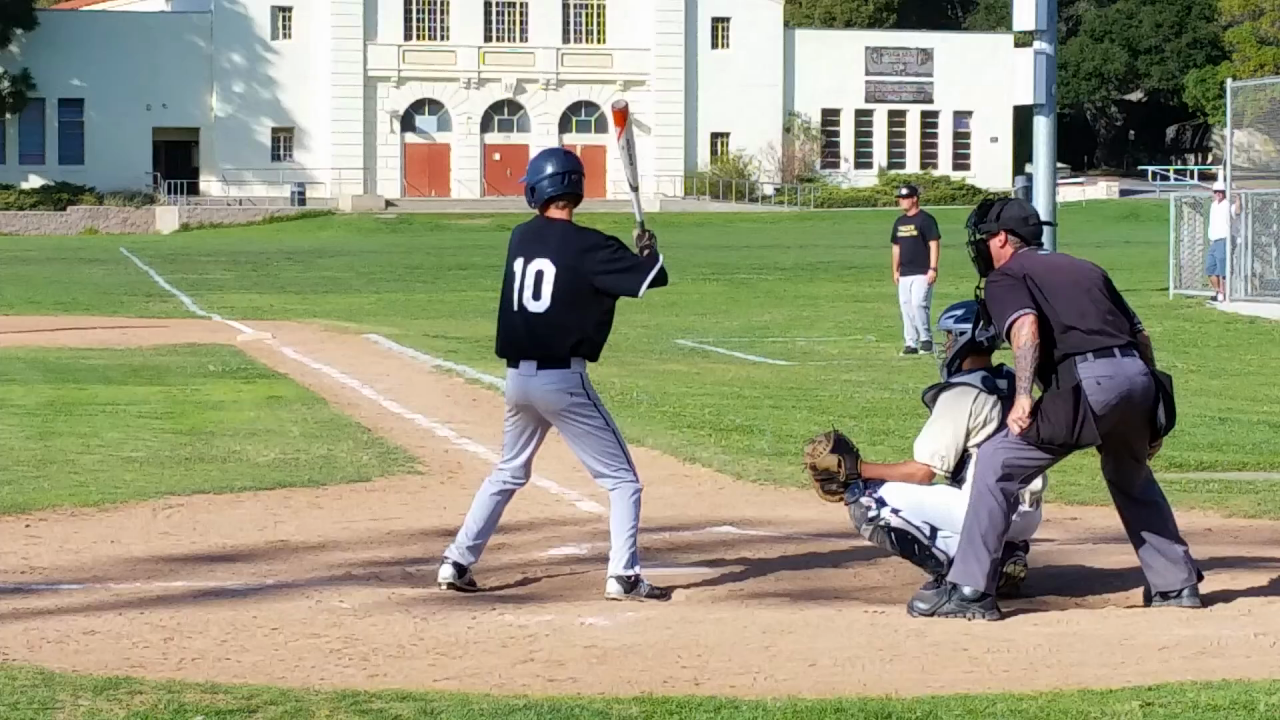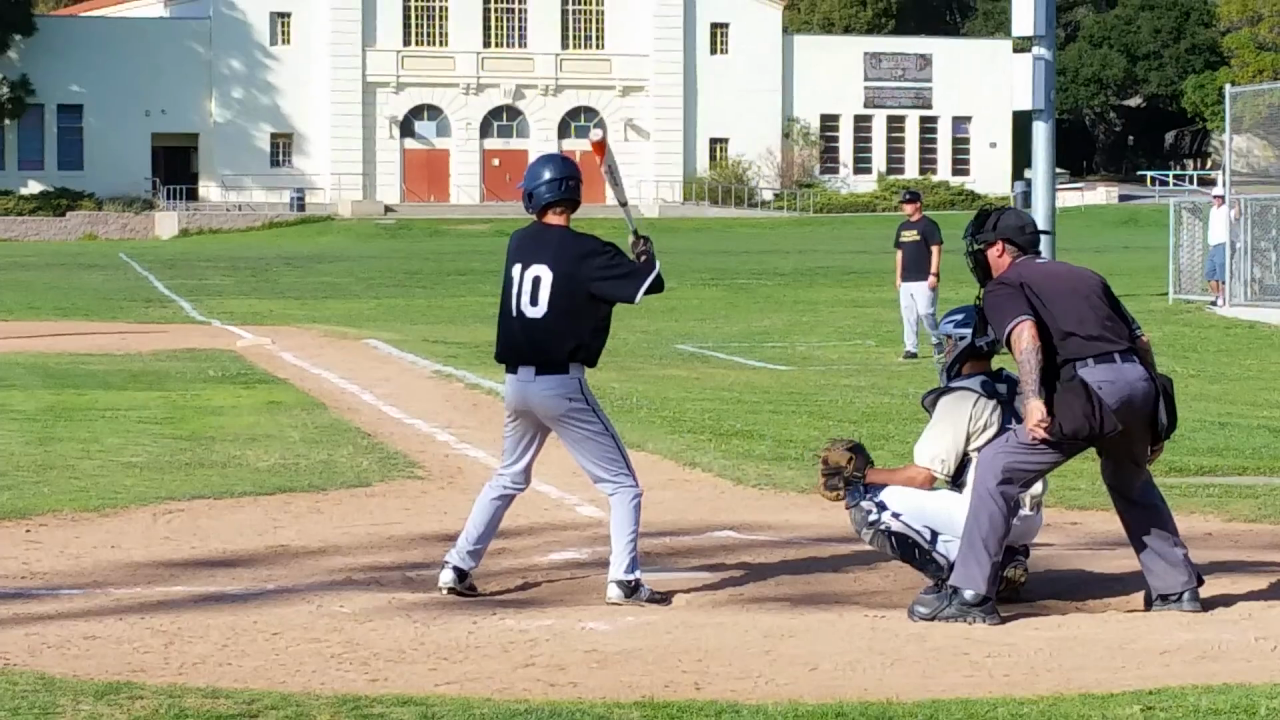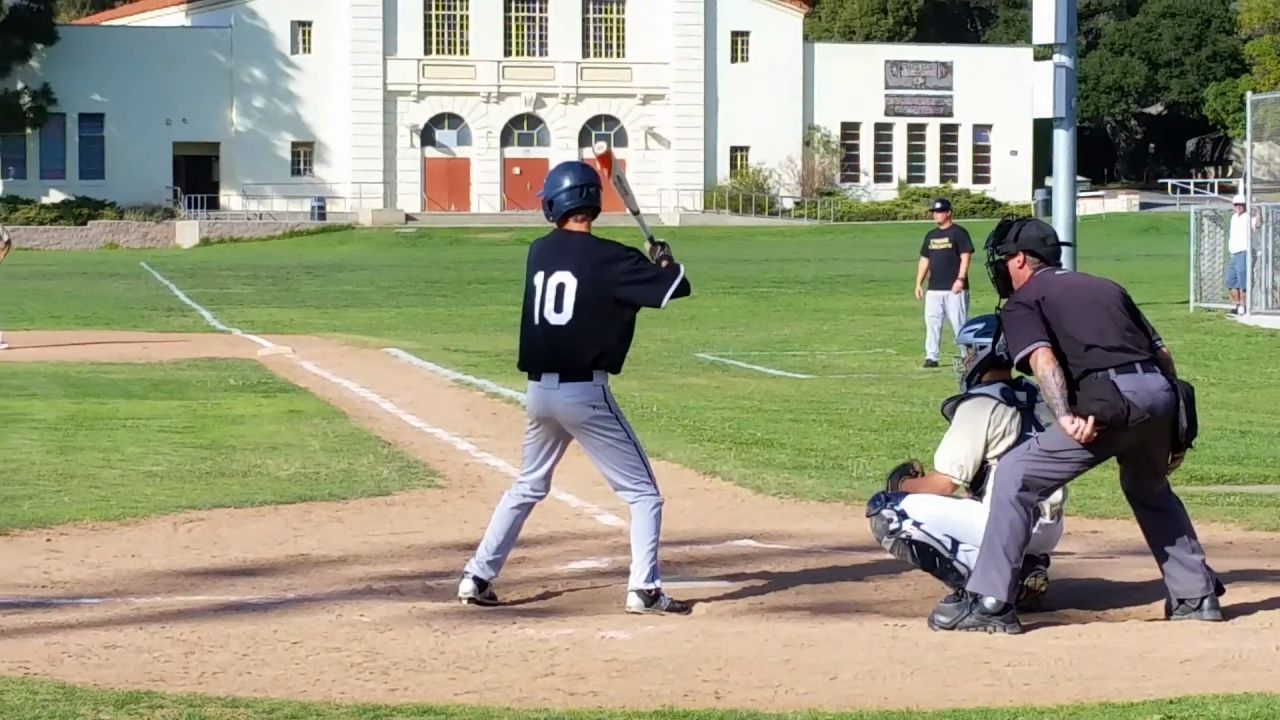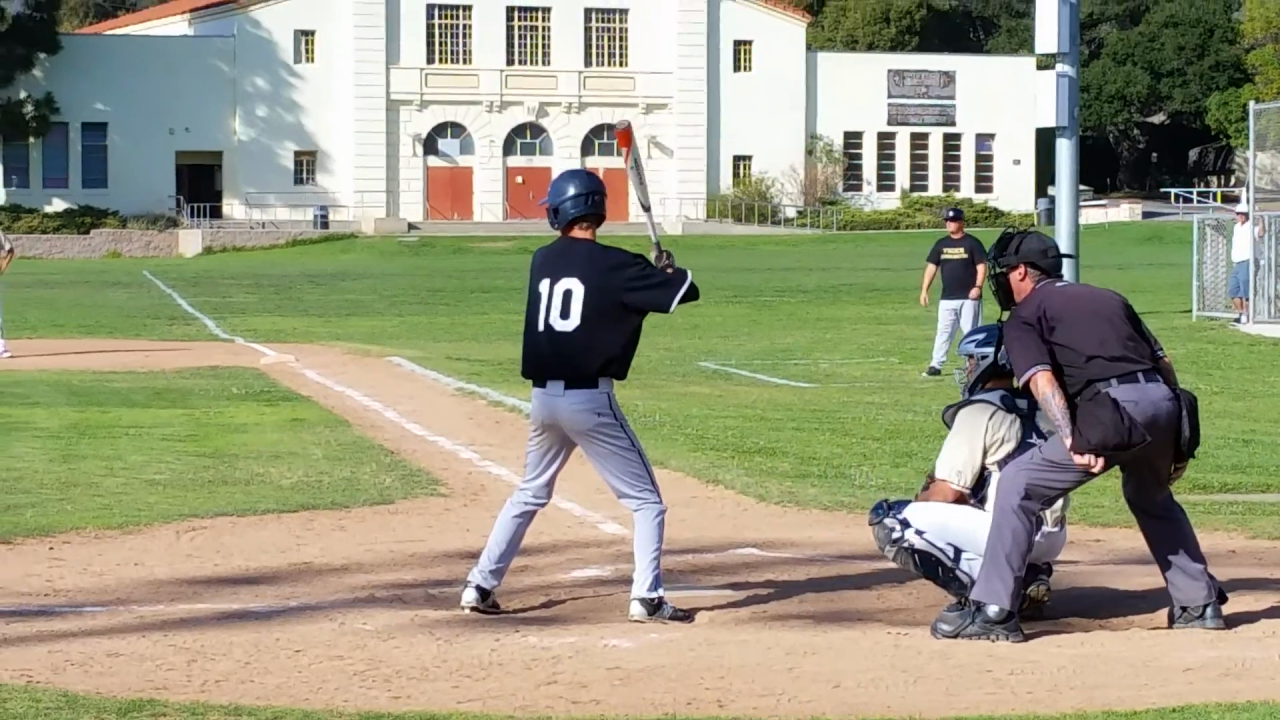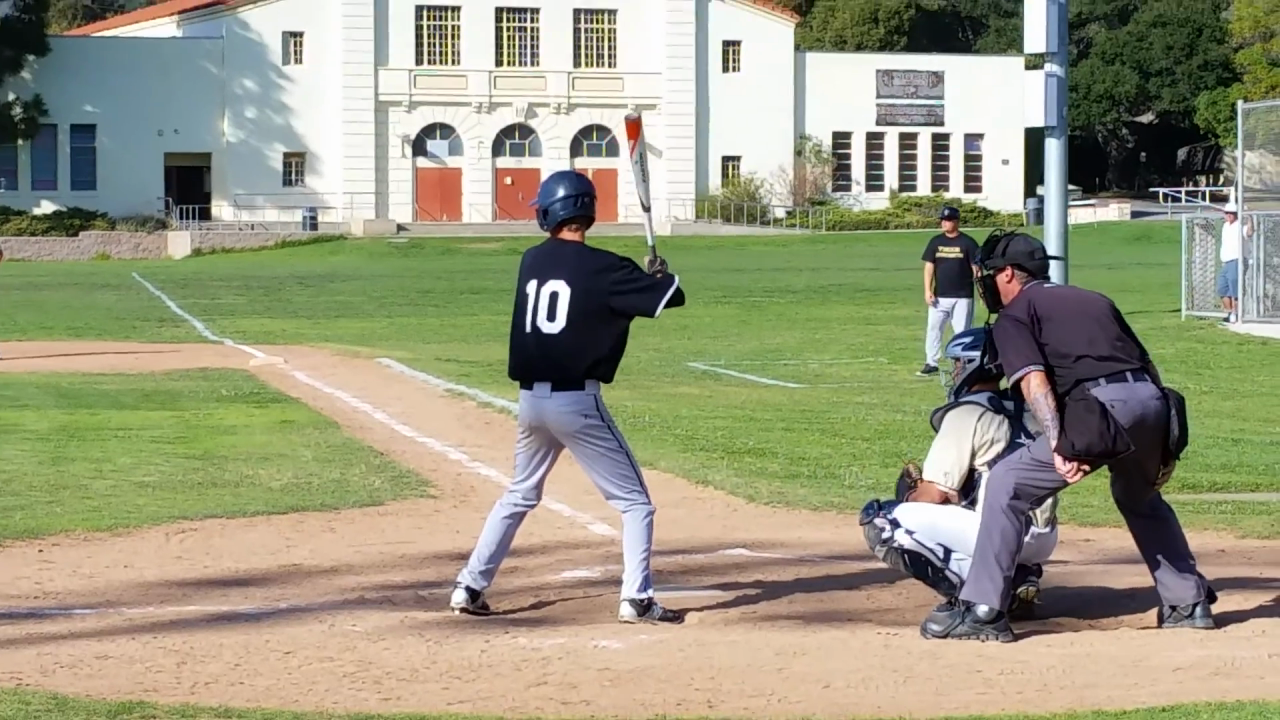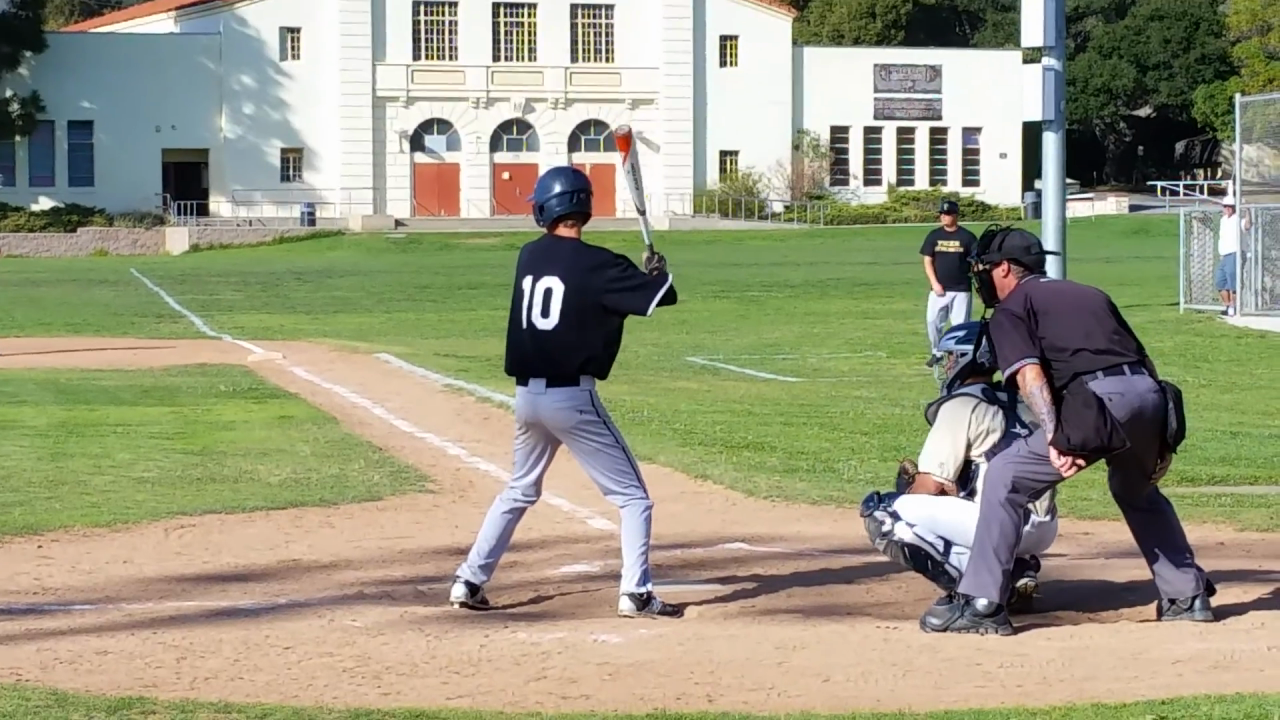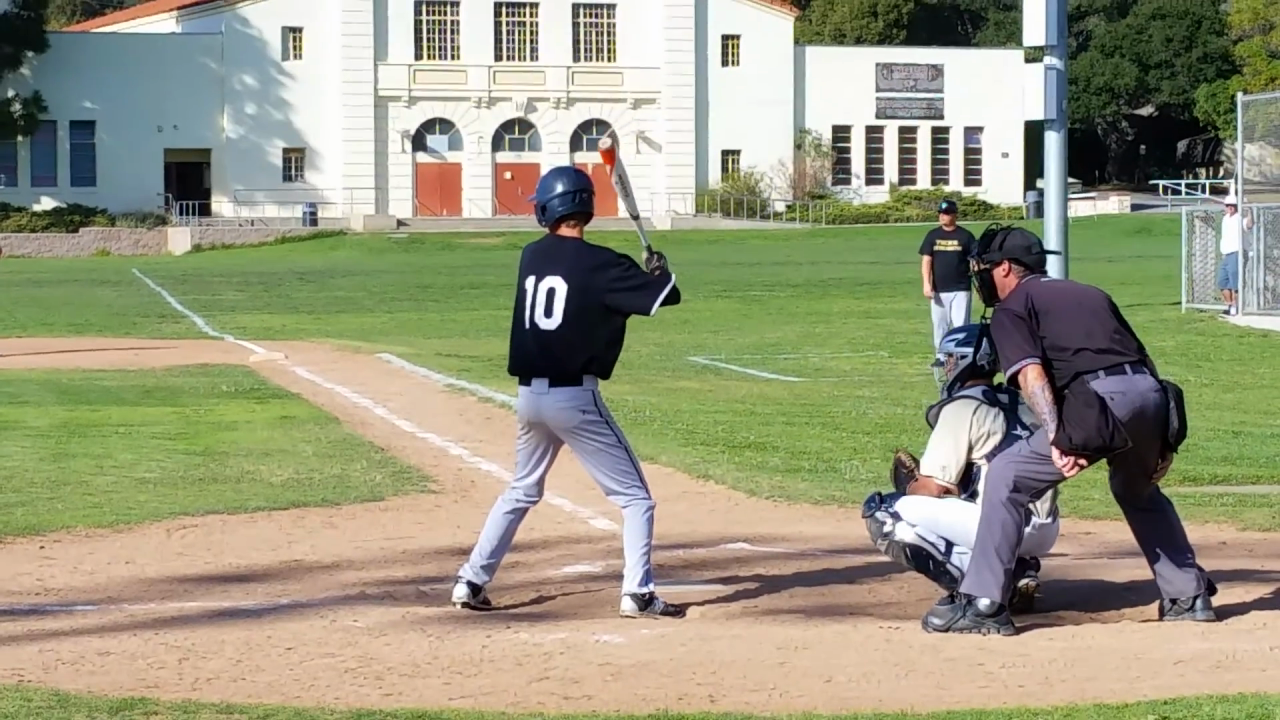
dt=0.2s
person 1, frame 1
left shoulder: (520, 237)
right shoulder: (588, 244)
right elbow: (654, 278)
left wrist: (626, 254)
right wrist: (647, 250)
left hip: (519, 377)
right hip: (563, 379)
left knee: (508, 473)
right knee: (622, 480)
left ankle: (456, 562)
right ankle: (623, 576)
person 1, frame 2
left shoulder: (518, 243)
right shoulder: (585, 250)
right elbow: (650, 284)
left wrist: (623, 260)
right wrist: (643, 256)
left hip: (517, 382)
right hip: (561, 385)
left knee: (508, 478)
right knee: (622, 484)
left ankle: (457, 566)
right ankle: (624, 581)
person 1, frame 3
left shoulder: (538, 251)
right shoulder: (609, 257)
right elbow: (677, 287)
left wrist: (643, 266)
right wrist: (663, 262)
left hip: (540, 390)
right hip: (585, 392)
left knee: (527, 487)
right knee: (643, 493)
left ankle: (477, 577)
right ankle: (644, 590)
person 1, frame 4
left shoulder: (542, 259)
right shoulder: (615, 263)
right elbow: (686, 291)
left wrist: (647, 272)
right wrist: (666, 269)
left hip: (544, 397)
right hip: (590, 399)
left knee: (529, 494)
right knee: (646, 501)
left ankle: (479, 585)
right ankle: (647, 598)
person 1, frame 5
left shoulder: (531, 260)
right shoulder: (602, 266)
right elbow: (672, 297)
left wrist: (638, 278)
right wrist: (657, 274)
left hip: (532, 399)
right hip: (577, 401)
left knee: (518, 495)
right knee: (635, 502)
left ankle: (468, 587)
right ankle: (637, 599)
person 1, frame 6
left shoulder: (528, 256)
right shoulder: (597, 263)
right elbow: (663, 297)
left wrist: (635, 275)
right wrist: (655, 272)
left hip: (527, 395)
right hip: (572, 397)
left knee: (518, 491)
right knee: (633, 497)
left ankle: (468, 581)
right ankle: (636, 594)
person 1, frame 7
left shoulder: (531, 256)
right shoulder: (599, 263)
right elbow: (667, 295)
left wrist: (636, 275)
right wrist: (655, 271)
left hip: (530, 395)
right hip: (574, 397)
left knee: (521, 492)
right knee: (635, 497)
left ankle: (471, 581)
right ankle: (639, 594)
person 2, frame 1
left shoulder: (1005, 277)
right shoulder: (1087, 268)
left elbow: (1026, 326)
right elbow: (1141, 336)
left wrist: (1022, 396)
right wrist: (1151, 412)
left hip: (1089, 382)
right hip: (1138, 378)
left knee: (997, 464)
right knee: (1132, 478)
left ankle: (969, 590)
right ankle: (1177, 584)
person 2, frame 2
left shoulder: (1004, 286)
right shoulder: (1086, 275)
left elbow: (1025, 333)
right elbow: (1140, 342)
left wrist: (1032, 400)
right wrist: (1154, 418)
left hip: (1091, 390)
right hip: (1138, 384)
left knee: (997, 468)
right knee: (1131, 482)
left ankle: (970, 595)
right ankle: (1177, 588)
person 2, frame 3
left shoulder: (1023, 301)
right shoulder: (1107, 287)
left elbow: (1042, 358)
right elbow: (1161, 353)
left wrist: (1065, 417)
right wrist: (1173, 428)
left hip: (1111, 401)
right hip: (1159, 393)
left knee: (1016, 476)
right knee: (1150, 489)
left ankle: (990, 603)
right ankle: (1197, 596)
person 2, frame 4
left shoulder: (1025, 315)
right shoulder: (1109, 297)
left elbow: (1043, 381)
right elbow: (1163, 363)
left wrist: (1071, 442)
right wrist: (1175, 439)
left hip: (1115, 409)
right hip: (1163, 403)
left knee: (1018, 484)
right knee: (1152, 499)
left ankle: (992, 611)
right ankle: (1199, 605)
person 2, frame 5
left shoulder: (1014, 314)
right shoulder: (1095, 299)
left elbow: (1034, 381)
left wrist: (1058, 445)
right wrist: (1163, 443)
left hip: (1104, 409)
right hip: (1153, 402)
left knee: (1007, 484)
right knee: (1142, 498)
left ankle: (983, 612)
right ankle: (1189, 603)
person 2, frame 6
left shoulder: (1010, 309)
right shoulder: (1092, 293)
left elbow: (1030, 374)
left wrist: (1054, 439)
right wrist: (1160, 439)
left hip: (1100, 402)
right hip: (1150, 396)
left knee: (1006, 477)
right knee: (1138, 491)
left ankle: (982, 604)
right ankle: (1188, 596)
person 2, frame 7
left shoulder: (1011, 308)
right shoulder: (1092, 293)
left elbow: (1031, 375)
left wrist: (1056, 438)
right wrist: (1160, 438)
left hip: (1101, 402)
right hip: (1151, 395)
left knee: (1007, 477)
right knee: (1139, 491)
left ankle: (985, 605)
right ankle: (1189, 596)
person 3, frame 1
left shoulder: (962, 392)
right shoulder: (1014, 385)
left elbow: (921, 473)
left wrist: (858, 469)
right hip: (1027, 516)
left knee: (864, 499)
right ankle: (1004, 554)
person 3, frame 2
left shoulder: (960, 397)
right shoulder: (1015, 389)
left elbow: (921, 477)
left wrist: (866, 474)
right hip: (1028, 520)
left knee: (866, 504)
right ankle: (1005, 557)
person 3, frame 3
left shoulder: (979, 403)
right shoulder: (1036, 398)
left elbow: (944, 485)
left wrist: (903, 484)
right hip: (1048, 529)
left knee: (885, 511)
right ankle: (1026, 568)
person 3, frame 4
left shoulder: (979, 410)
right shoulder: (1038, 408)
left elbow: (946, 493)
left wrist: (922, 497)
right wrist: (968, 495)
right hip: (1051, 538)
left knee: (888, 519)
right ankle: (1028, 576)
person 3, frame 5
left shoulder: (966, 412)
right shoulder: (1024, 411)
left elbow: (934, 494)
left wrist: (908, 497)
right hip: (1043, 538)
left knee: (879, 520)
right ankle: (1017, 576)
person 3, frame 6
left shoulder: (961, 403)
right shoulder: (1017, 402)
left elbow: (931, 485)
left wrist: (906, 490)
right hip: (1043, 528)
left knee: (879, 512)
right ankle: (1018, 571)
person 3, frame 7
left shoulder: (962, 406)
right shoulder: (1020, 404)
left elbow: (933, 487)
left wrist: (910, 486)
right wrist: (931, 479)
right hip: (1045, 530)
left knee: (880, 512)
right ankle: (1018, 570)
